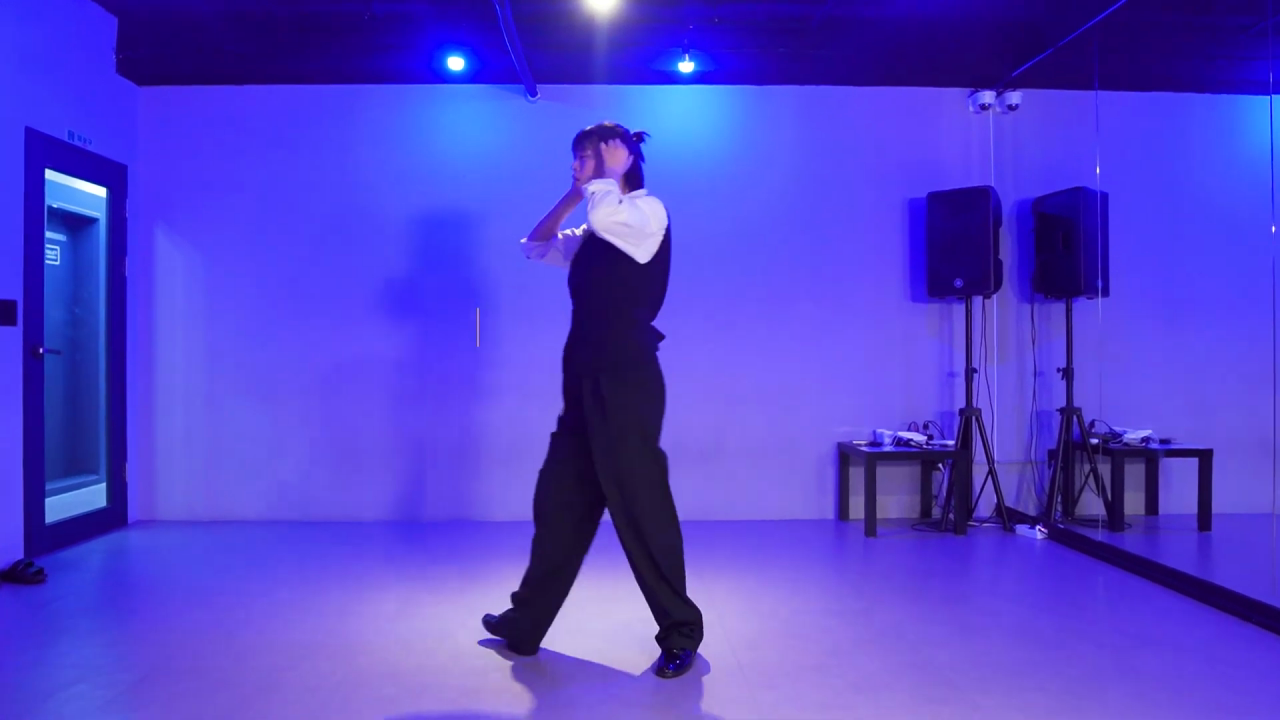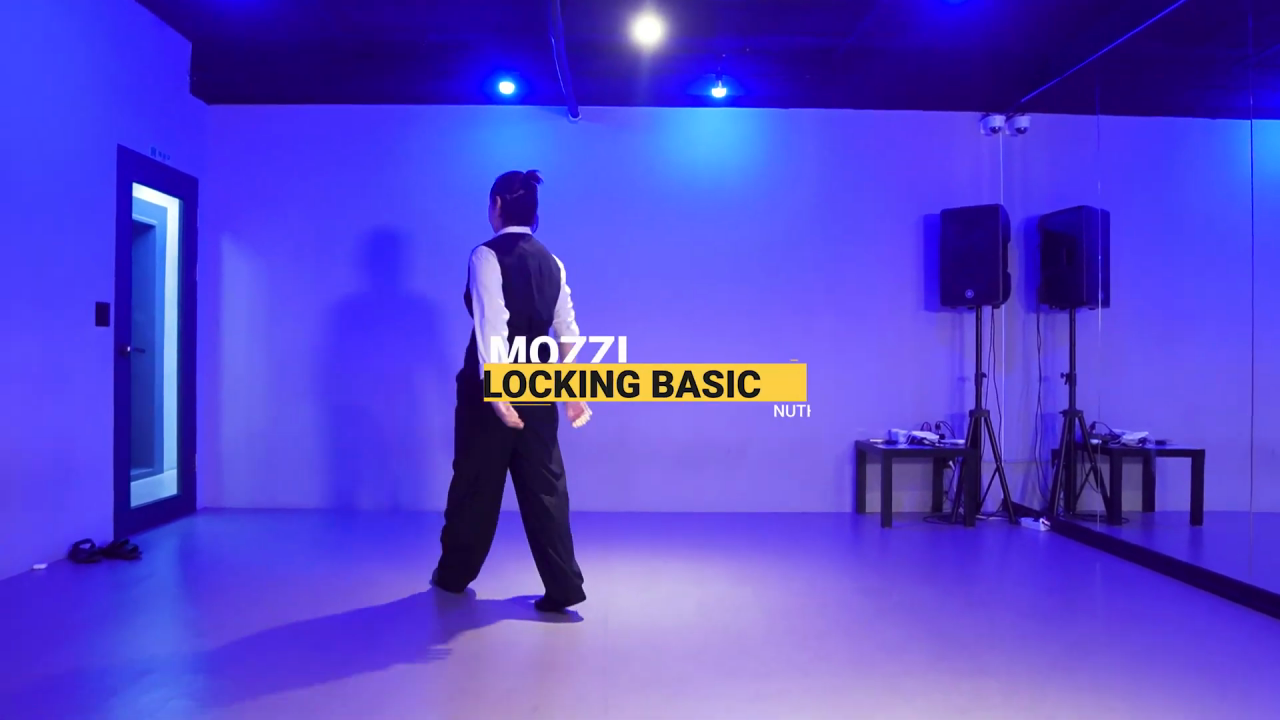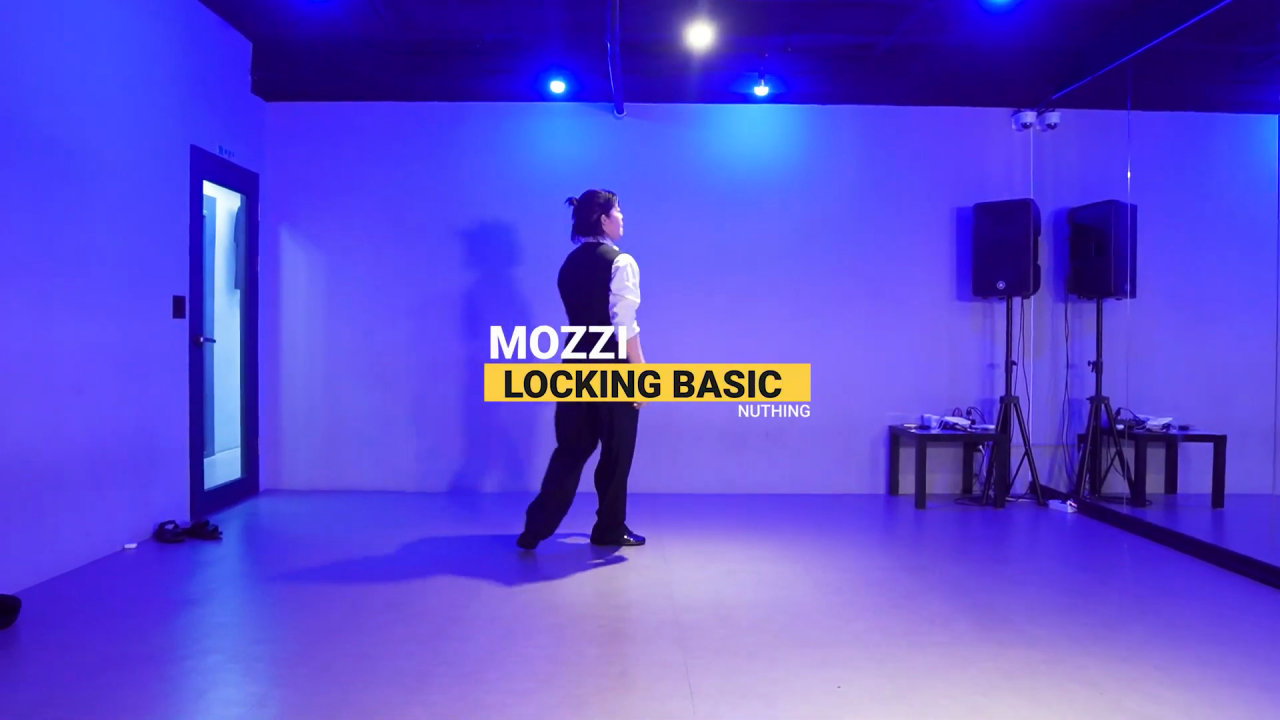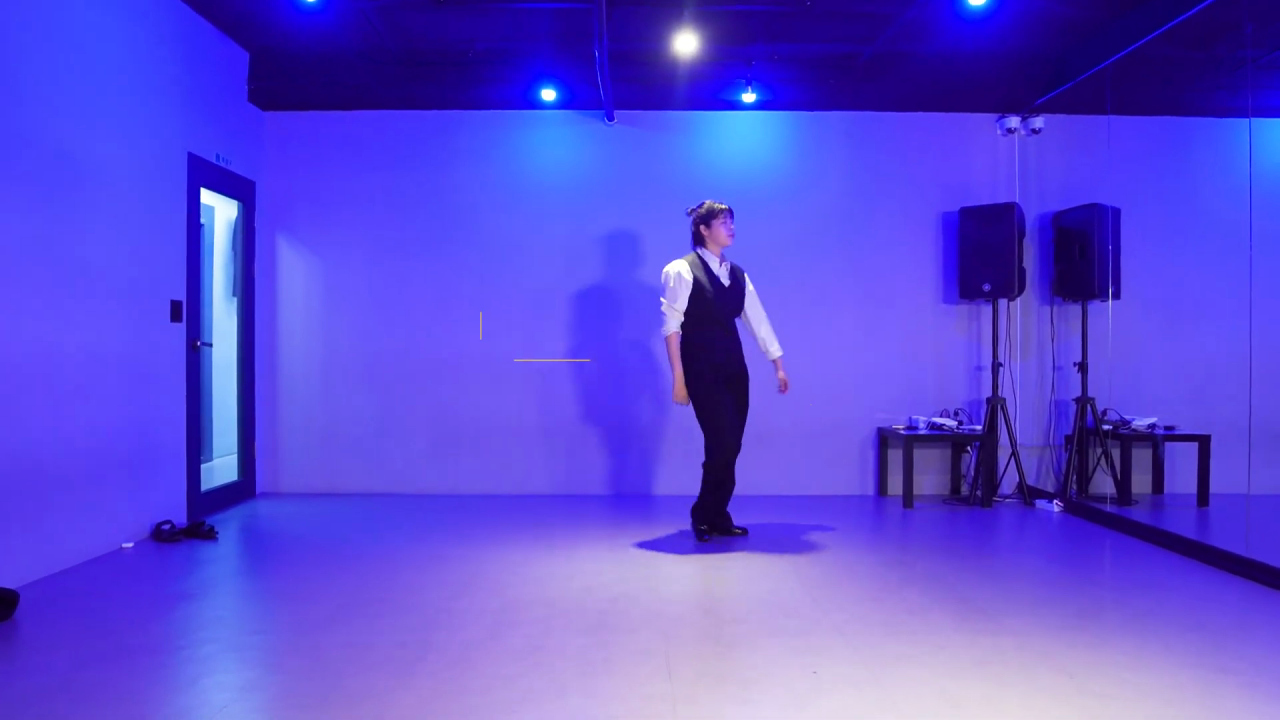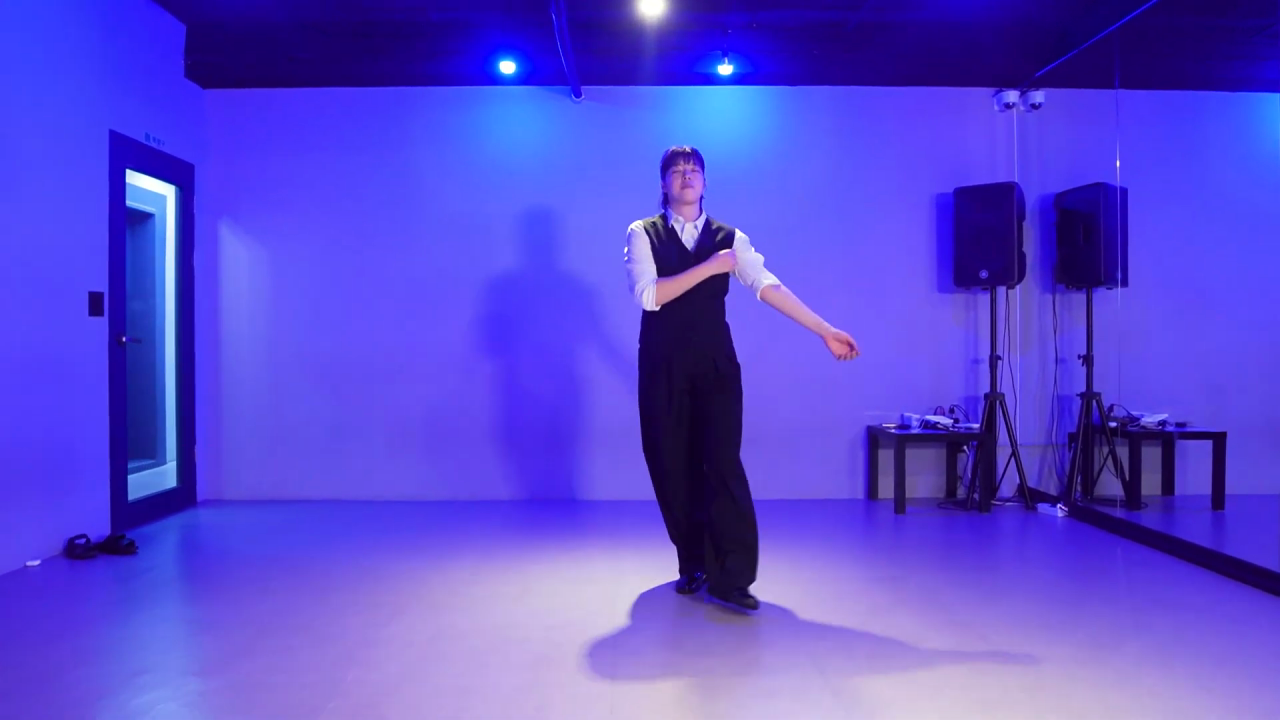
dt=1s
person 1, frame 1
left shoulder: (647, 213)
right shoulder: (595, 231)
left elbow: (605, 211)
right elbow: (537, 247)
left wrist: (609, 176)
right wrist: (572, 195)
left hip: (625, 379)
right hip: (587, 380)
left knee: (639, 507)
right knee: (561, 499)
left ankle: (680, 632)
right ankle: (527, 618)
person 1, frame 2
left shoulder: (487, 255)
right shoulder: (550, 260)
left elbow: (489, 324)
right elbow: (566, 326)
left hip: (490, 381)
left knee: (475, 480)
right knee: (542, 484)
left ankle: (455, 572)
right ankle: (562, 584)
person 1, frame 3
left shoulder: (570, 264)
right shoulder: (621, 262)
right elbow: (626, 325)
left hip: (576, 365)
right hip: (612, 367)
left knee: (571, 448)
right knee: (617, 450)
left ankle: (538, 525)
right ankle: (610, 528)
person 1, frame 4
left shoulder: (737, 273)
right shoulder: (681, 270)
left elbow: (756, 318)
right elbow: (672, 326)
left wrist: (777, 363)
right wrist: (678, 376)
left hip: (733, 368)
right hip: (703, 369)
left knee: (730, 446)
right knee: (721, 442)
left ankle: (717, 517)
right ankle: (705, 513)
person 1, frame 5
left shoulder: (729, 238)
right shoulder: (642, 233)
left elbow: (769, 286)
right elbow: (648, 294)
left wrist: (824, 331)
right wrist: (709, 266)
left hip: (715, 361)
right hip: (662, 364)
left knee: (722, 463)
right knee: (672, 465)
left ankle: (731, 577)
right ankle: (693, 564)
